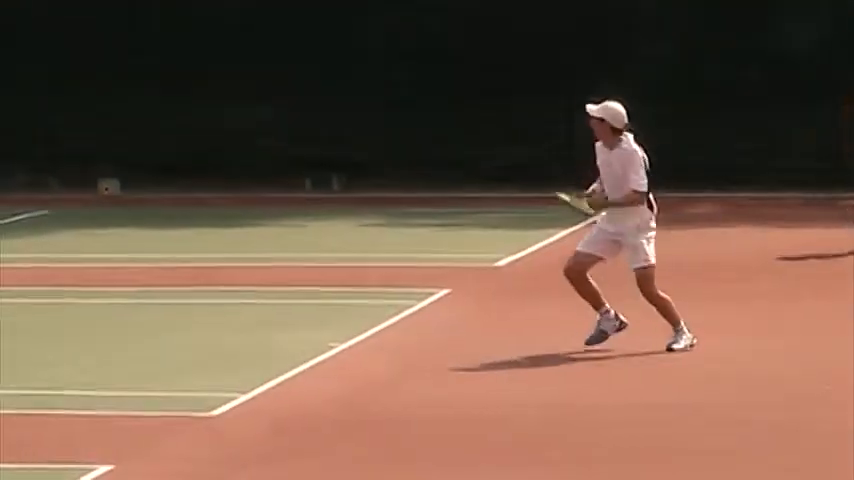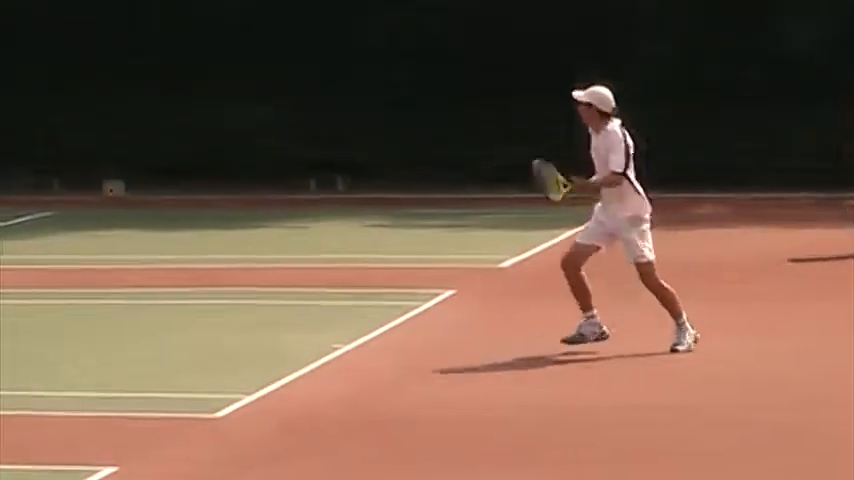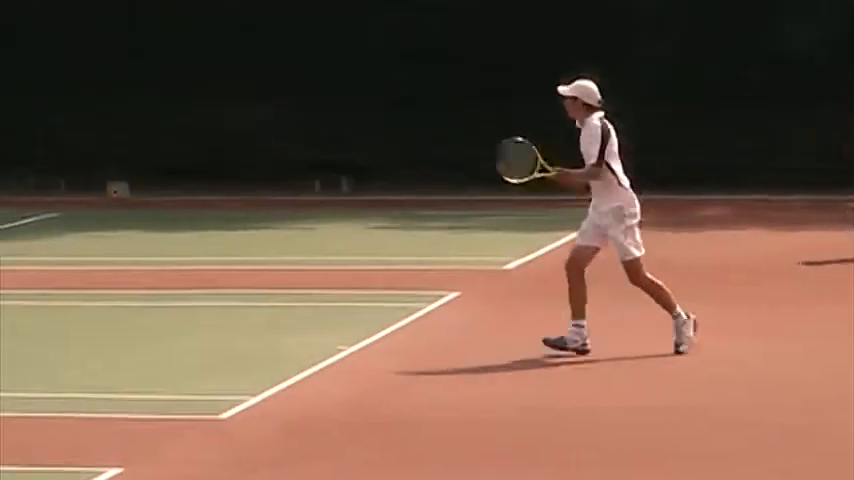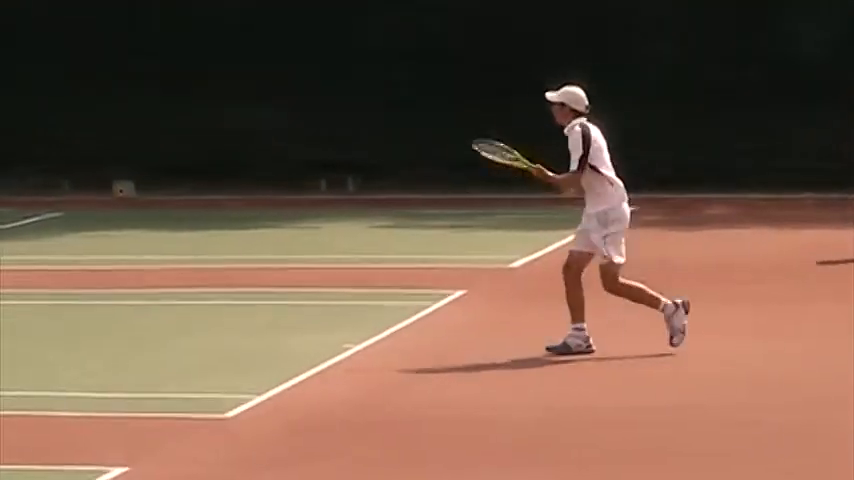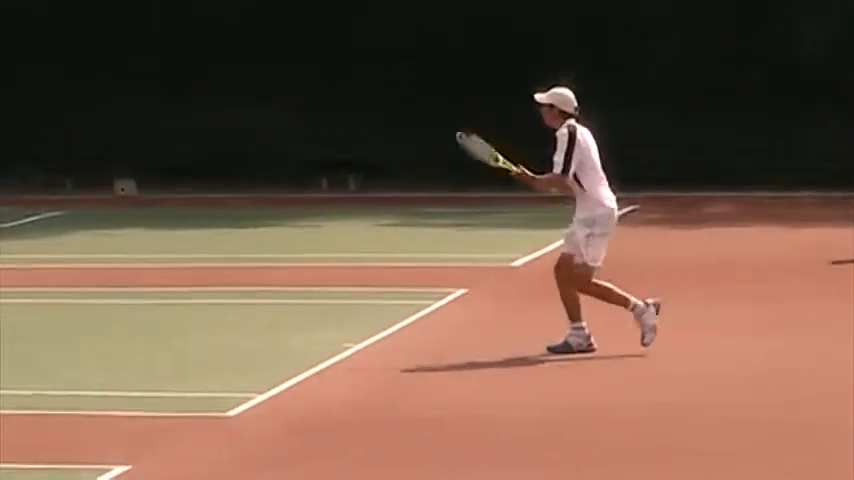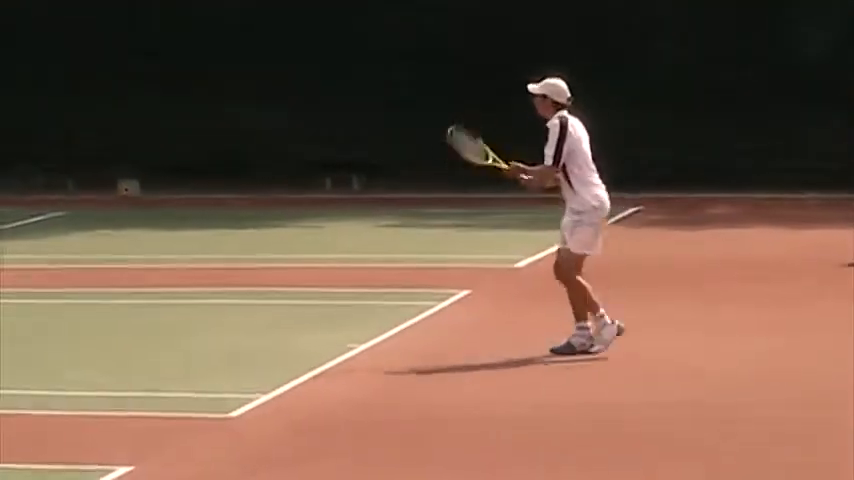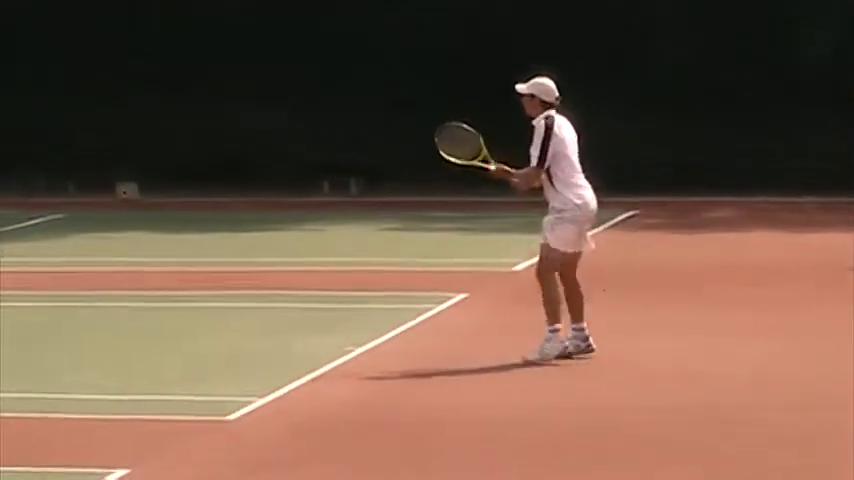
dt=0.1s
person 1, frame 1
left shoulder: (633, 152)
right shoulder: (601, 147)
left elbow: (638, 196)
left wrist: (608, 202)
right wrist: (594, 190)
left hip: (637, 224)
right hip: (609, 222)
left knee: (647, 288)
right knee: (573, 270)
left ankle: (682, 333)
right ankle: (608, 317)
person 1, frame 2
left shoulder: (616, 136)
right shoulder: (596, 135)
left elbow: (616, 177)
left wrist: (588, 186)
right wrist: (589, 184)
left hip: (631, 214)
right hip: (606, 212)
left knee: (649, 279)
right knee: (570, 263)
left ankle: (684, 329)
right ankle: (592, 325)
person 1, frame 3
left shoulder: (598, 127)
right shoulder: (587, 128)
left elbow: (596, 170)
left wrist: (569, 176)
right wrist: (572, 176)
left hip: (619, 209)
right hip: (600, 208)
left knee: (637, 276)
right knee: (574, 267)
left ankle: (681, 321)
right ankle: (577, 334)
person 1, frame 4
left shoulder: (580, 132)
right shoulder: (583, 131)
left elbow: (576, 177)
left wrist: (550, 178)
right wrist: (554, 179)
left hip: (609, 213)
right hip: (596, 212)
left knee: (612, 283)
right knee: (571, 270)
left ankle: (671, 308)
right ankle: (578, 337)
person 1, frame 5
left shoulder: (567, 134)
right shoulder: (573, 132)
left elbow: (558, 180)
left wrist: (531, 179)
right wrist: (535, 181)
left hip: (597, 214)
right hip: (589, 212)
left knee: (580, 282)
right knee: (562, 272)
left ankle: (641, 308)
right ankle: (579, 335)
person 1, frame 6
left shoulder: (559, 126)
right shoulder: (571, 124)
left elbow: (549, 172)
left wrist: (523, 172)
right wrist: (527, 177)
left hip: (587, 207)
right hip: (590, 204)
left knee: (565, 272)
right knee: (565, 271)
left ankle: (605, 324)
right ankle: (583, 335)
person 1, frame 7
left shoulder: (545, 126)
right shoulder: (560, 123)
left elbow: (534, 174)
left wrist: (509, 173)
right wrist: (517, 177)
left hip: (570, 206)
right hip: (578, 203)
left knee: (545, 271)
right knee: (566, 273)
left ankle: (556, 338)
right ankle: (581, 337)
